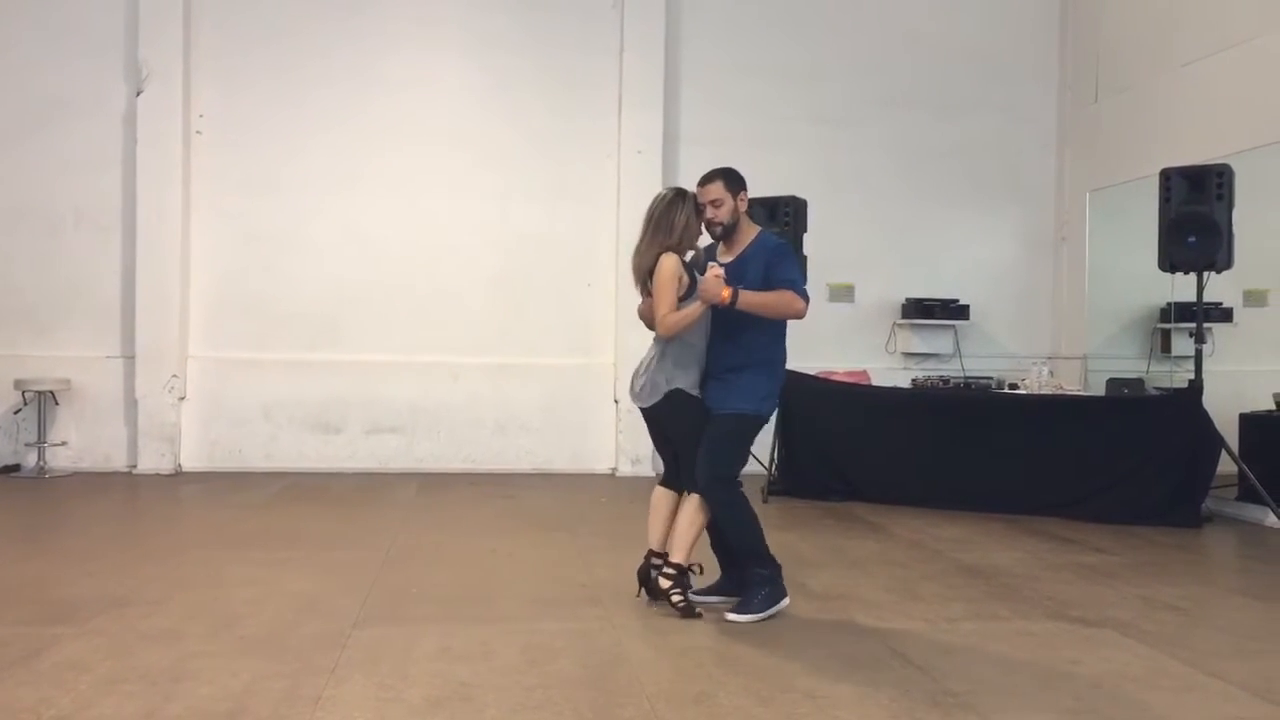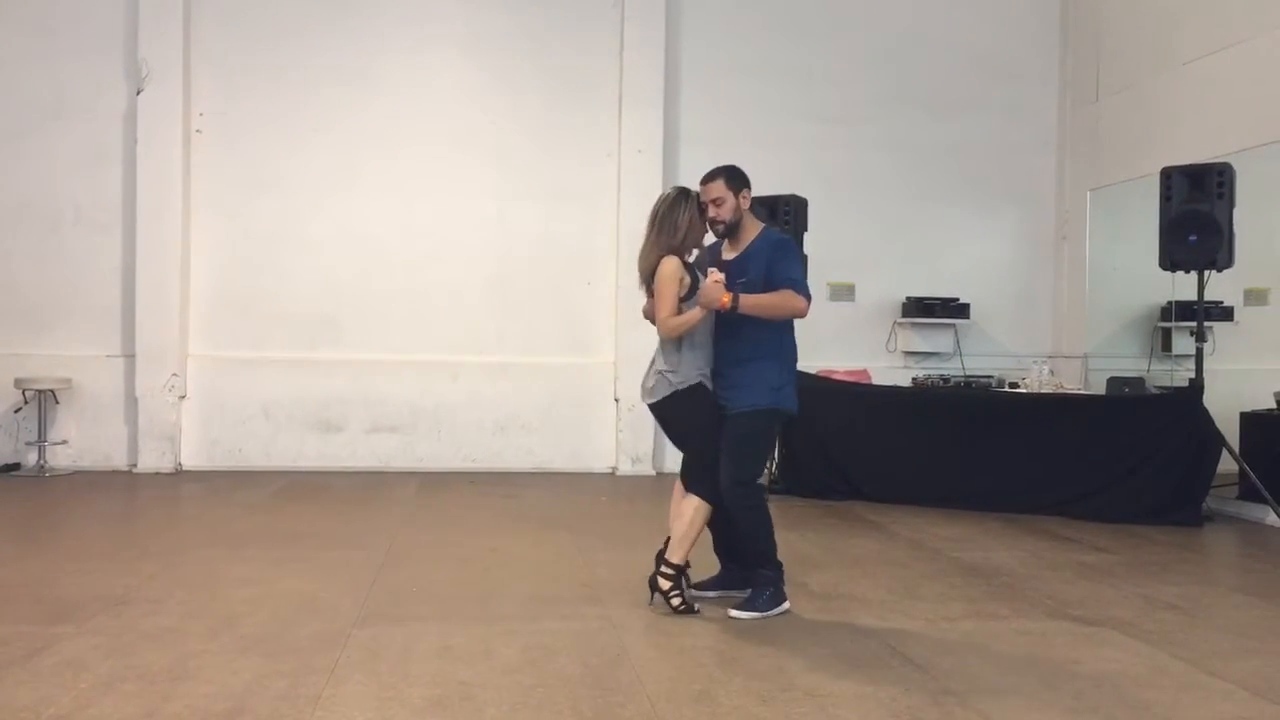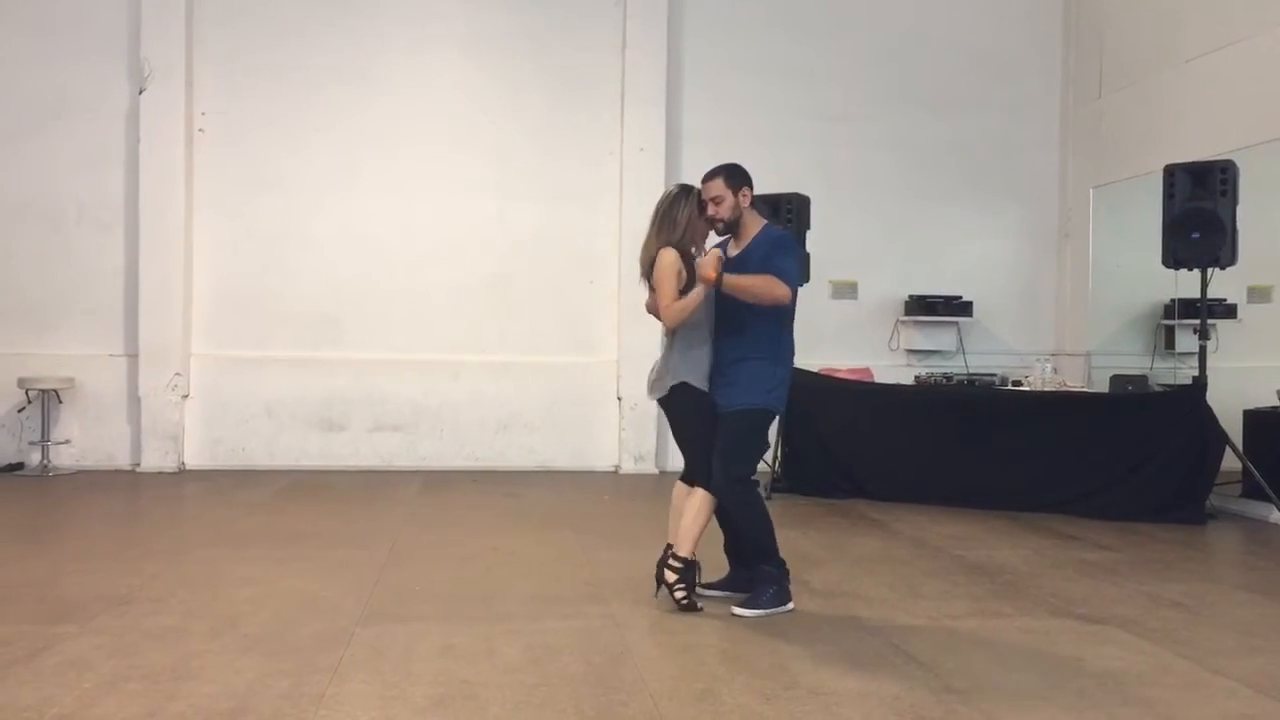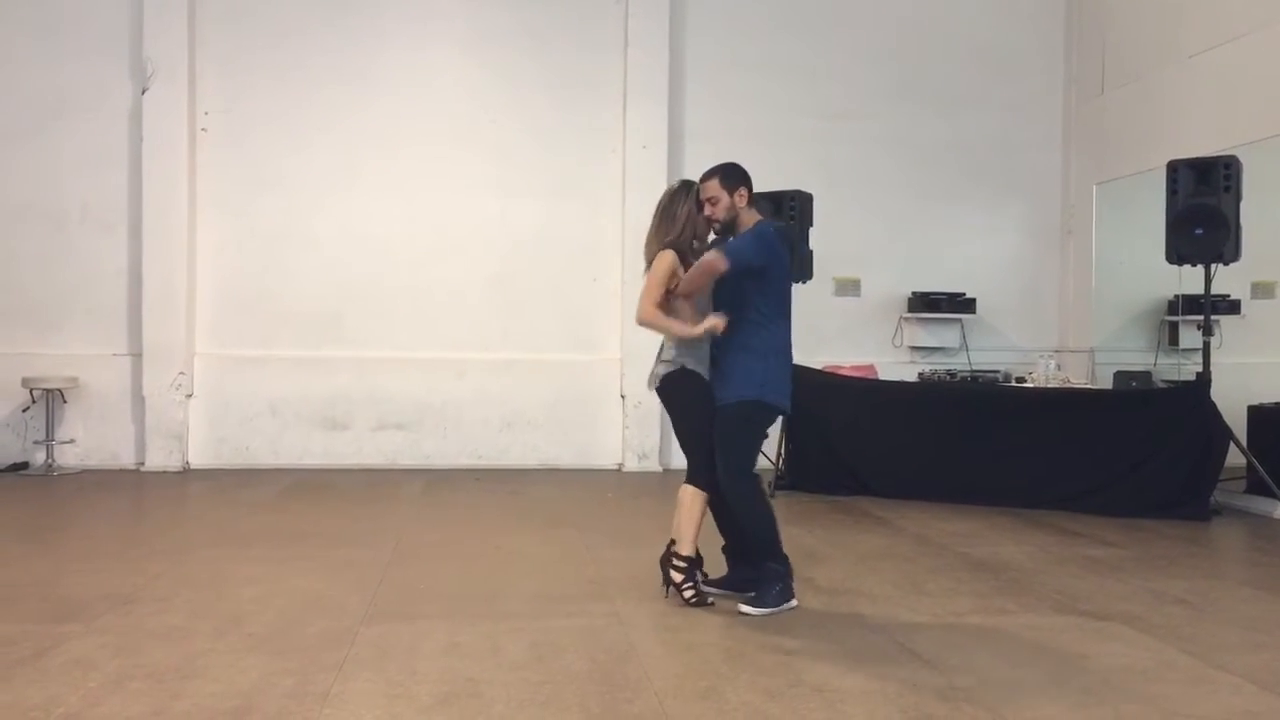
dt=0.3s
person 1, frame 1
left shoulder: (773, 250)
right shoulder: (706, 257)
left elbow: (796, 304)
left wrist: (729, 295)
right wrist: (651, 309)
left hip: (748, 390)
right hip: (711, 387)
left knee: (715, 479)
right knee: (708, 481)
left ankle: (768, 582)
right ankle: (734, 577)
person 1, frame 2
left shoulder: (777, 247)
right shoulder: (711, 256)
left elbow: (797, 303)
left wrist: (729, 300)
right wrist: (657, 309)
left hip: (761, 391)
right hip: (720, 387)
left knee: (738, 482)
left ankle: (770, 585)
right ankle: (734, 571)
person 1, frame 3
left shoulder: (776, 243)
right shoulder: (720, 252)
left elbow: (780, 292)
left wrist: (718, 276)
left hip: (756, 386)
right hip: (723, 384)
left knee: (734, 480)
right knee: (718, 479)
left ankle: (775, 583)
right ankle: (745, 573)
person 1, frame 4
left shoulder: (762, 238)
right shoulder: (738, 246)
left elbow: (711, 265)
left wrist: (678, 292)
left hip: (753, 382)
right hip: (731, 381)
left knee: (737, 476)
right knee: (717, 475)
left ankle: (777, 580)
right ankle: (745, 570)
person 2, frame 1
left shoulder: (675, 264)
right shoulder: (670, 261)
right elbow: (665, 324)
right wrist: (707, 300)
left hip: (658, 386)
right hip: (672, 388)
left knee: (676, 472)
left ankle: (654, 564)
right ankle: (672, 572)
person 2, frame 2
left shoulder: (683, 266)
right shoulder: (672, 264)
right elbow: (667, 326)
right wrist: (708, 305)
left hip: (673, 384)
right hip: (683, 387)
left knee: (696, 467)
right knee: (711, 479)
left ankle: (670, 554)
right ankle: (669, 572)
person 2, frame 3
left shoulder: (686, 258)
right shoulder: (669, 256)
right elbow: (669, 314)
right wrist: (705, 286)
left hip: (690, 380)
right hip: (684, 381)
left knee: (696, 469)
right knee: (711, 473)
left ankle: (672, 556)
right ankle: (678, 564)
person 2, frame 4
left shoulder: (694, 255)
right shoulder: (669, 256)
right elbow: (645, 312)
right wrist: (695, 329)
left hip: (695, 372)
right hip: (683, 372)
left knee: (701, 465)
right knee: (707, 467)
left ankle: (677, 554)
right ankle: (683, 563)
